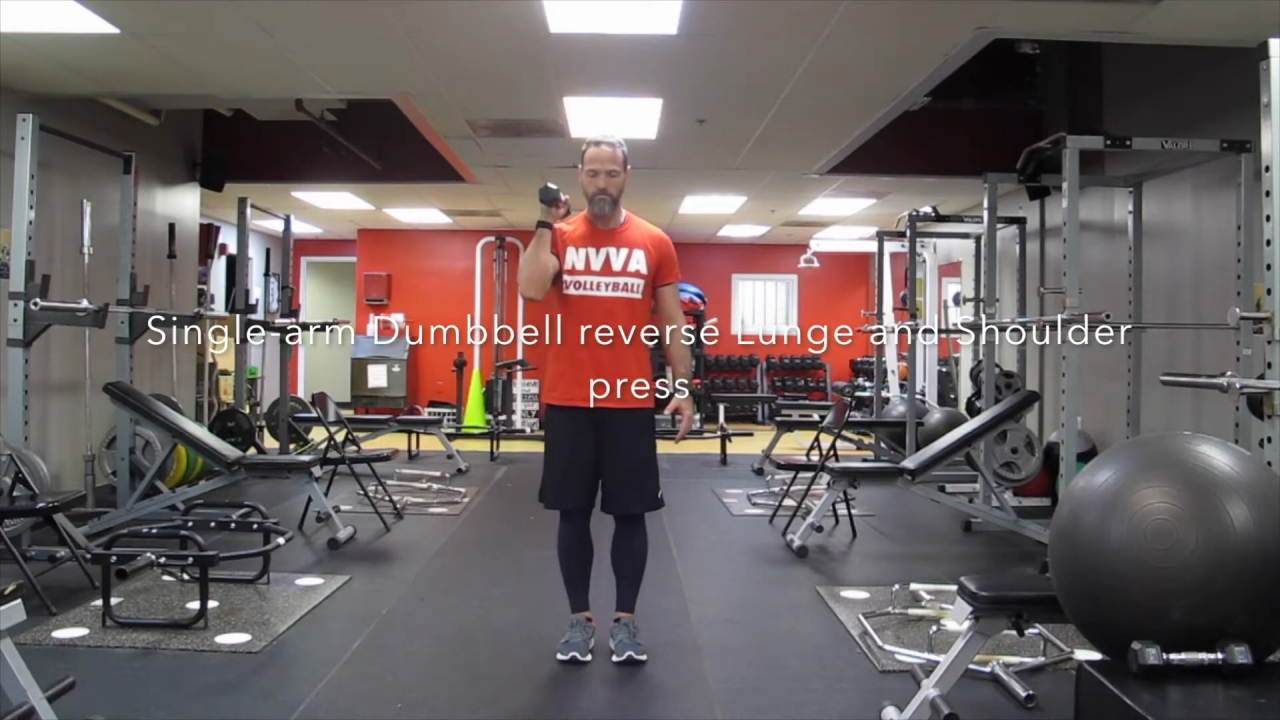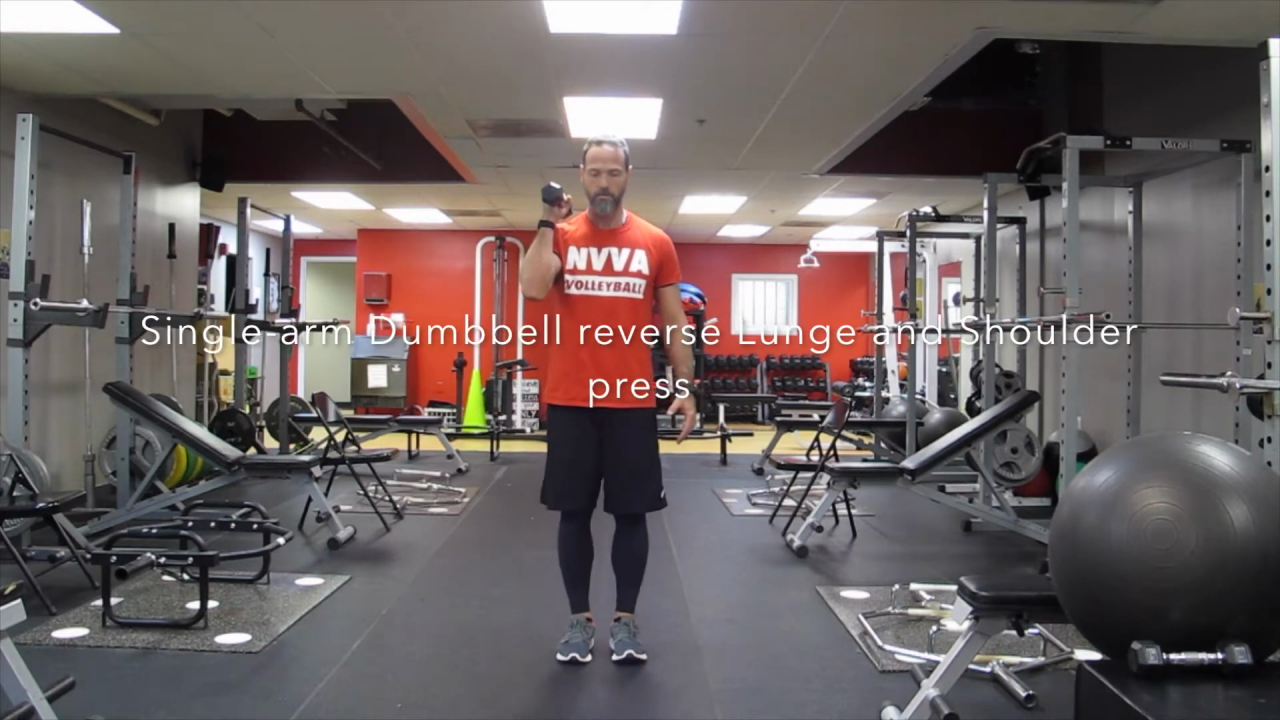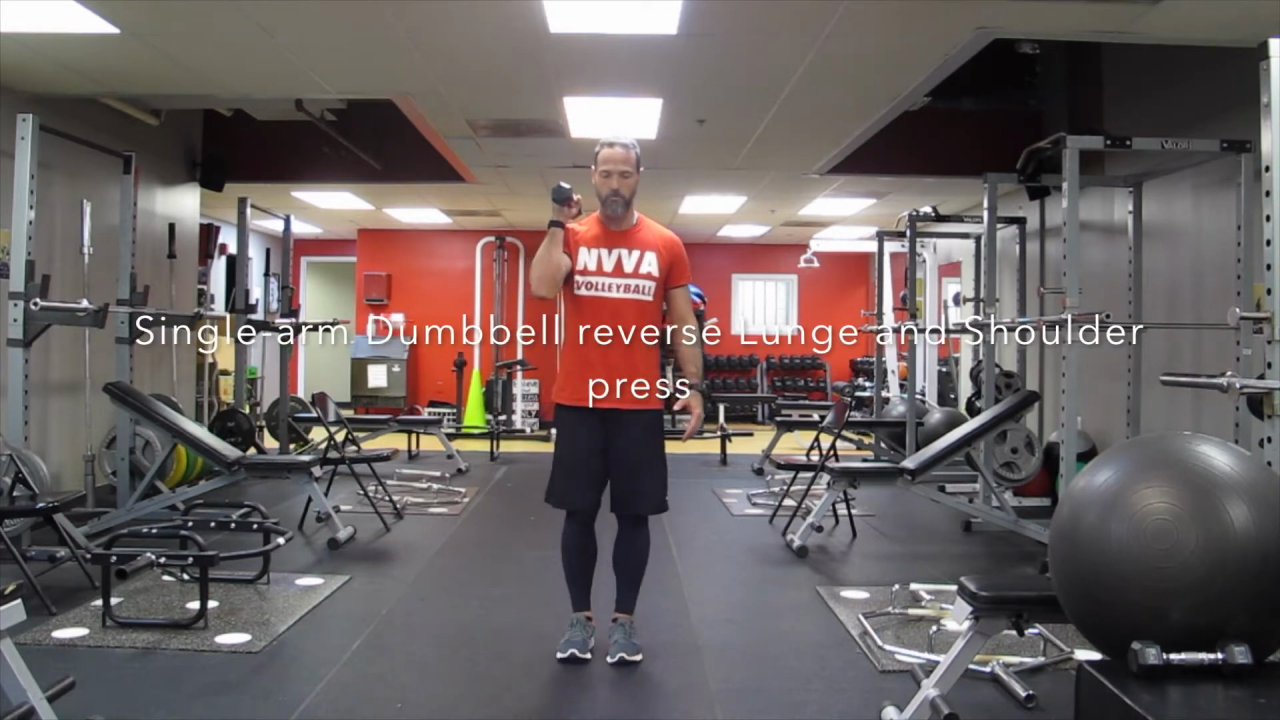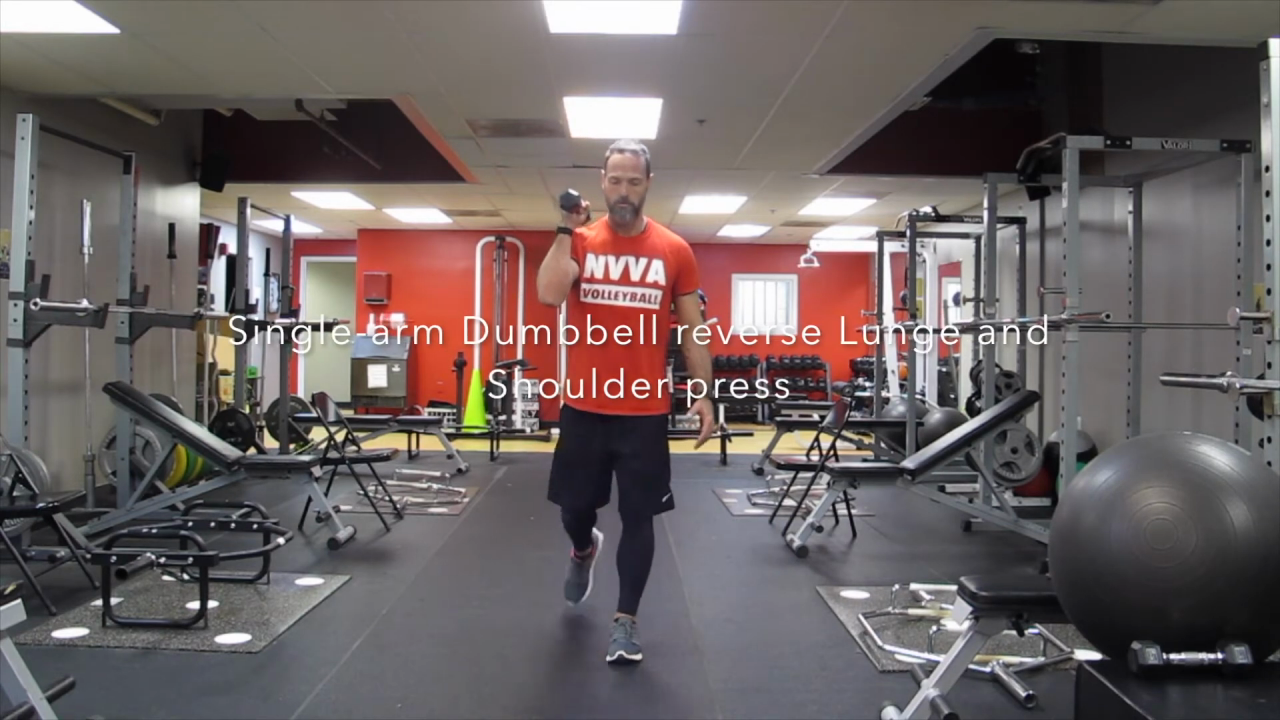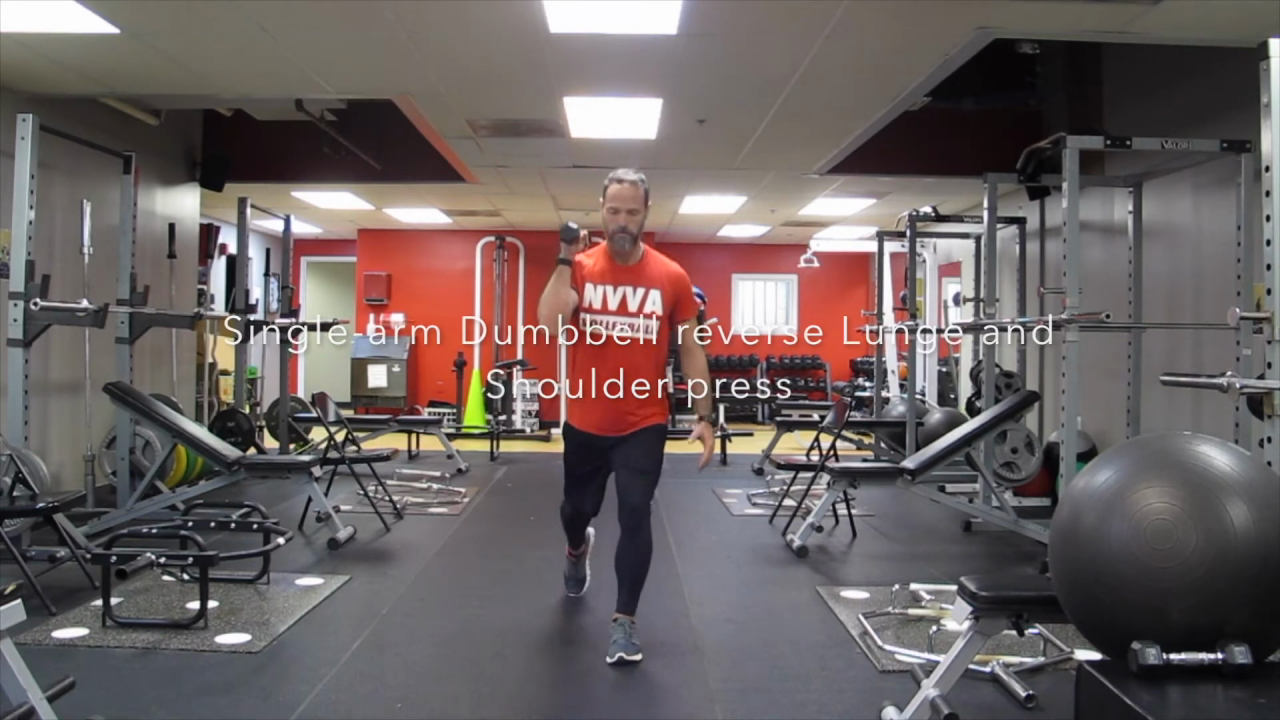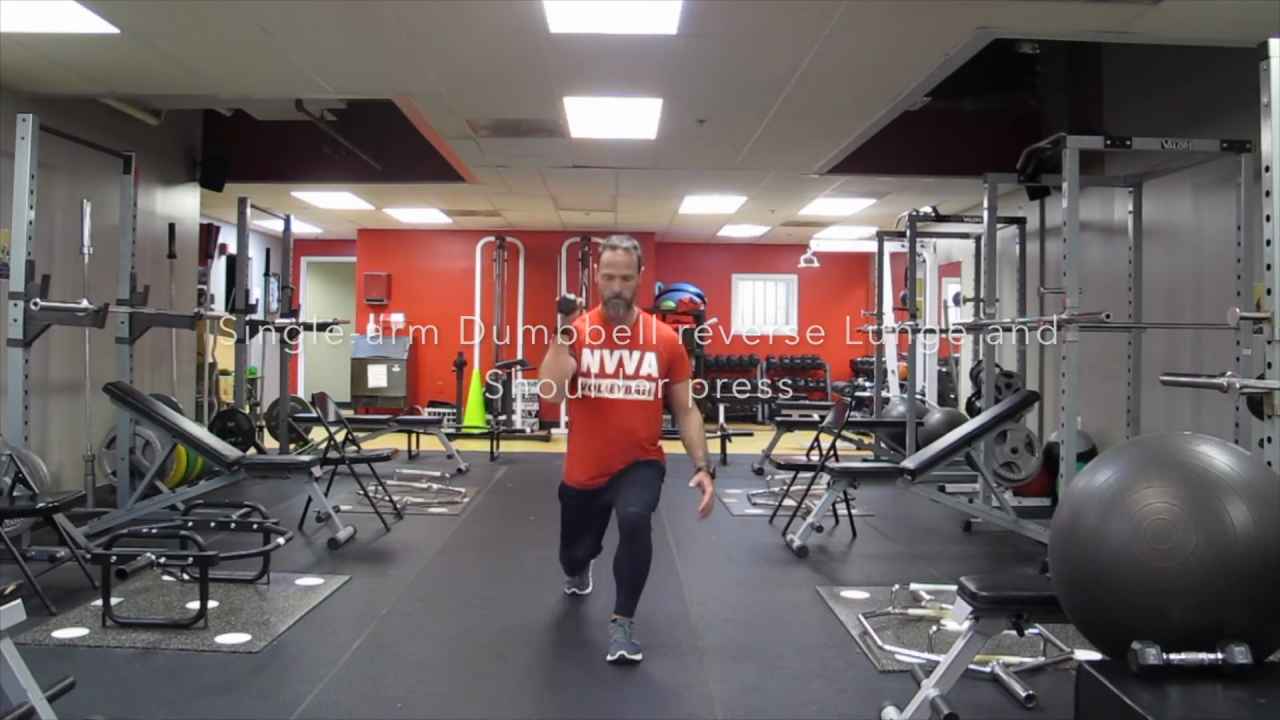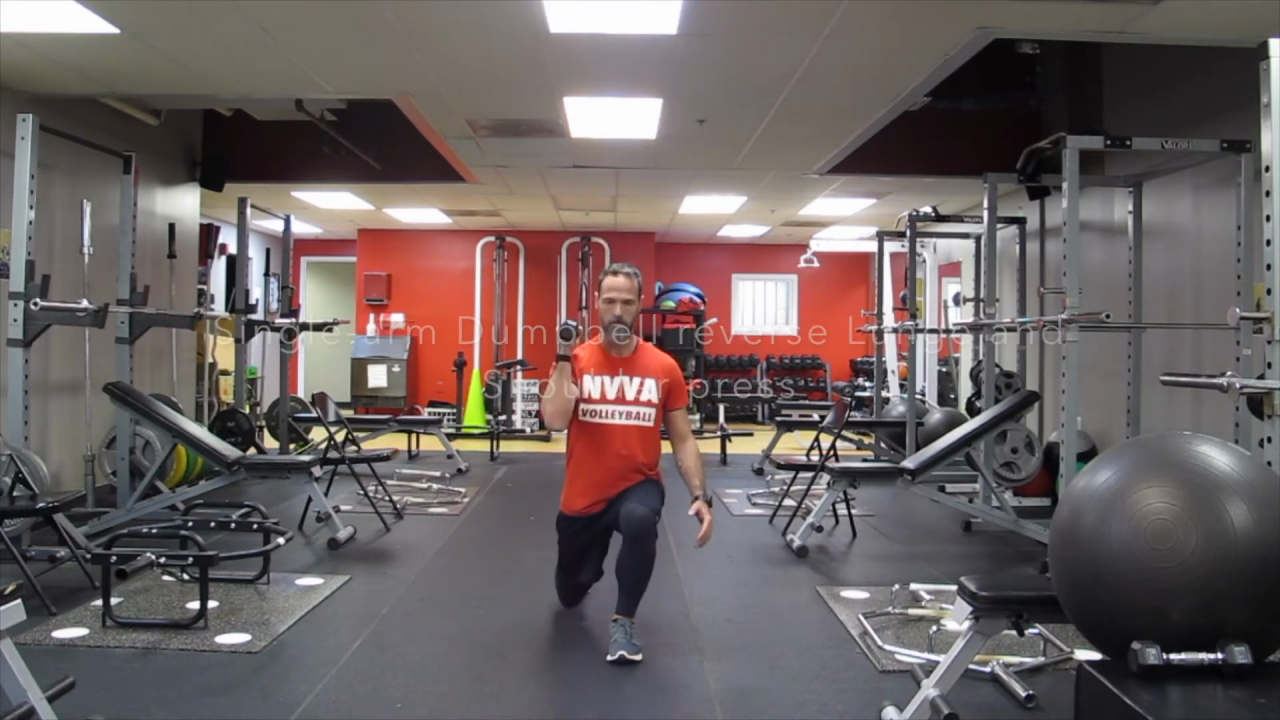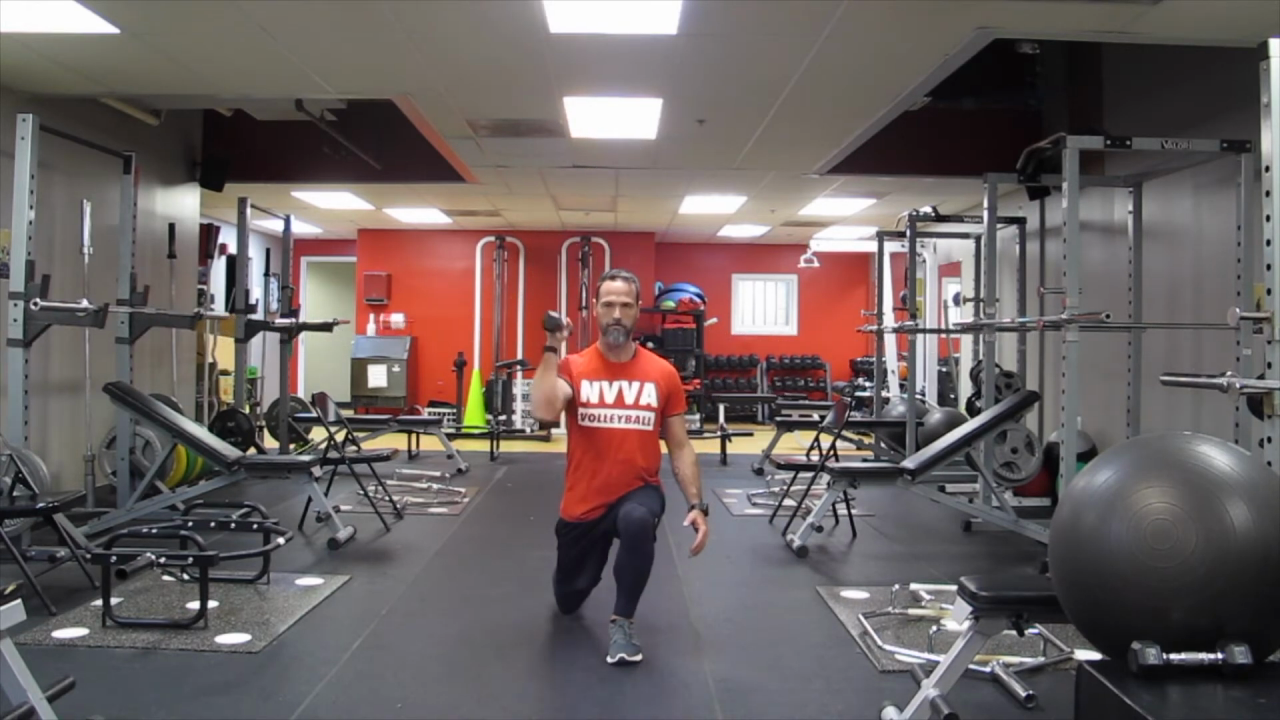
dt=0.3s
person 1, frame 1
left shoulder: (654, 242)
right shoulder: (558, 236)
left elbow: (673, 321)
right elbow: (530, 290)
left wrist: (683, 388)
right wrist: (546, 225)
left hip: (631, 401)
right hip: (568, 400)
left knee: (630, 512)
right knee: (573, 512)
left ankle: (625, 620)
right ankle: (580, 619)
person 1, frame 2
left shoulder: (655, 243)
right shoulder: (559, 235)
left elbow: (674, 322)
right elbow: (533, 289)
left wrist: (685, 388)
right wrist: (549, 223)
left hip: (633, 401)
right hip: (570, 400)
left knee: (631, 512)
right knee: (573, 512)
left ankle: (625, 620)
right ankle: (580, 619)
person 1, frame 3
left shoulder: (665, 245)
right shoulder: (571, 235)
left elbow: (683, 323)
right elbow: (541, 288)
left wrist: (694, 386)
right wrist: (559, 224)
left hip: (640, 403)
right hip: (578, 400)
left knee: (634, 514)
right knee: (577, 512)
left ankle: (623, 619)
right ankle: (580, 619)
person 1, frame 4
left shoulder: (675, 250)
right shoulder: (579, 241)
left elbow: (693, 328)
right elbow: (548, 295)
left wrist: (704, 393)
right wrist: (567, 230)
left hip: (645, 408)
right hip: (585, 403)
left knee: (637, 515)
right knee: (575, 504)
left ankle: (624, 620)
right ankle: (583, 551)
person 1, frame 5
left shoulder: (672, 277)
right shoulder: (579, 268)
left elbow: (691, 353)
right elbow: (549, 327)
left wrist: (704, 418)
right wrist: (566, 259)
left hip: (642, 424)
right hip: (586, 422)
left knee: (634, 513)
right knee: (576, 508)
left ankle: (624, 621)
right ankle: (578, 549)
person 1, frame 6
left shoulder: (665, 339)
right shoulder: (575, 331)
left elbow: (686, 409)
right elbow: (550, 391)
left wrist: (703, 467)
right wrist: (565, 330)
left hip: (640, 463)
right hip: (584, 470)
left knee: (634, 521)
right knee: (572, 554)
left ankle: (622, 622)
right ankle: (581, 566)
person 1, frame 7
left shoulder: (664, 367)
right shoulder: (575, 361)
left elbow: (682, 439)
right elbow: (555, 421)
left wrist: (700, 496)
right wrist: (565, 356)
left hip: (639, 485)
right hip: (583, 496)
left knee: (639, 521)
right knee: (570, 593)
left ankle: (623, 623)
right ankle: (589, 568)
person 1, frame 8
left shoulder: (663, 374)
right shoulder: (573, 367)
left elbow: (680, 447)
right elbow: (543, 413)
left wrist: (696, 505)
right wrist: (552, 349)
left hip: (639, 491)
right hip: (583, 502)
left knee: (637, 522)
right knee: (568, 601)
left ankle: (622, 623)
right ankle: (592, 569)
